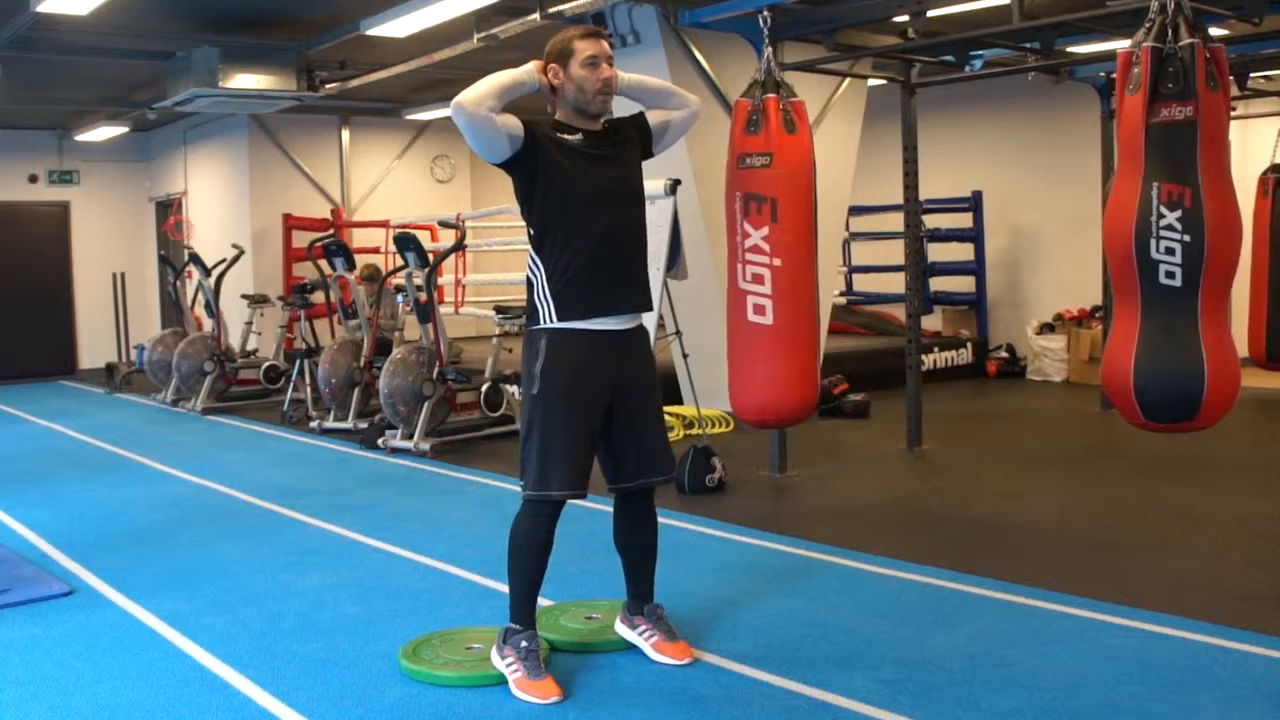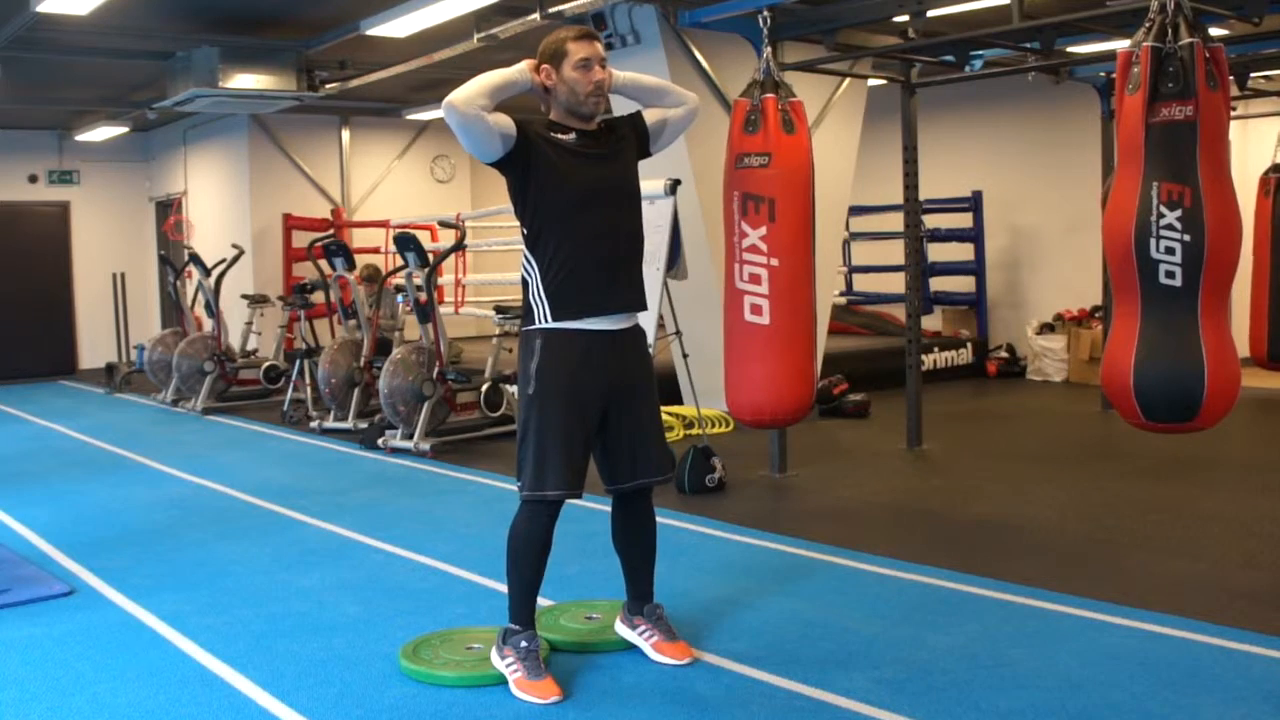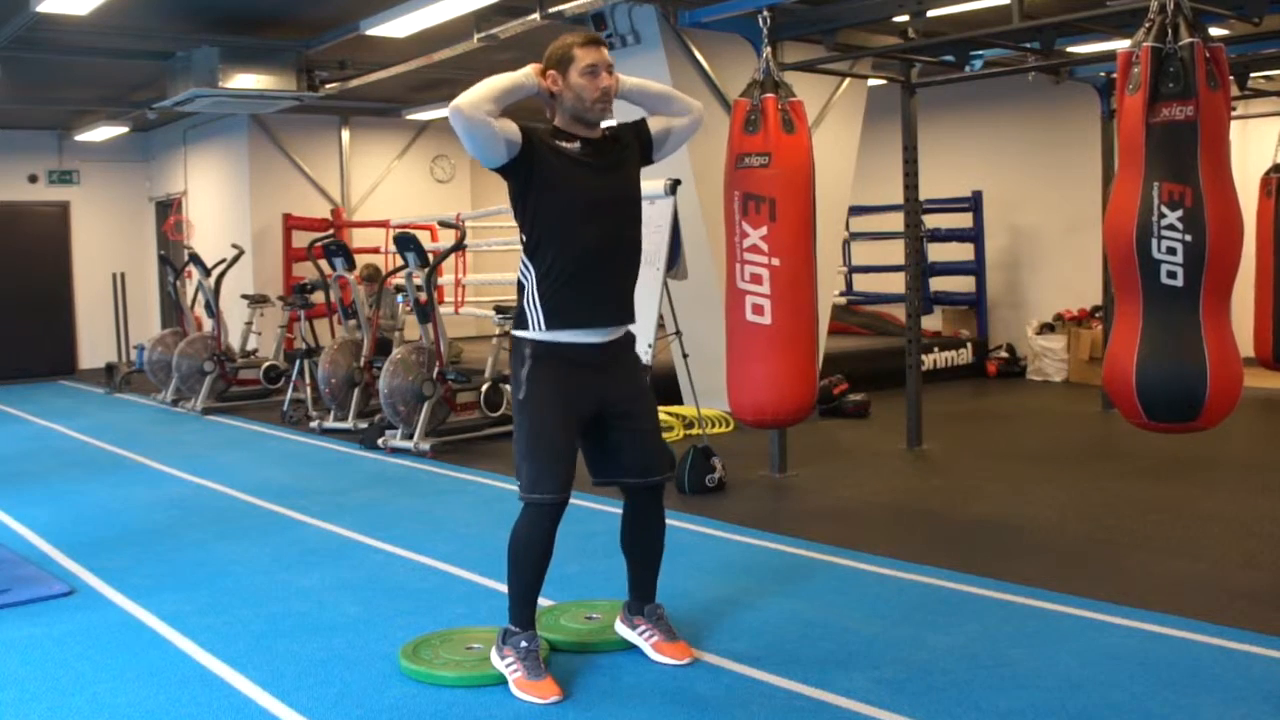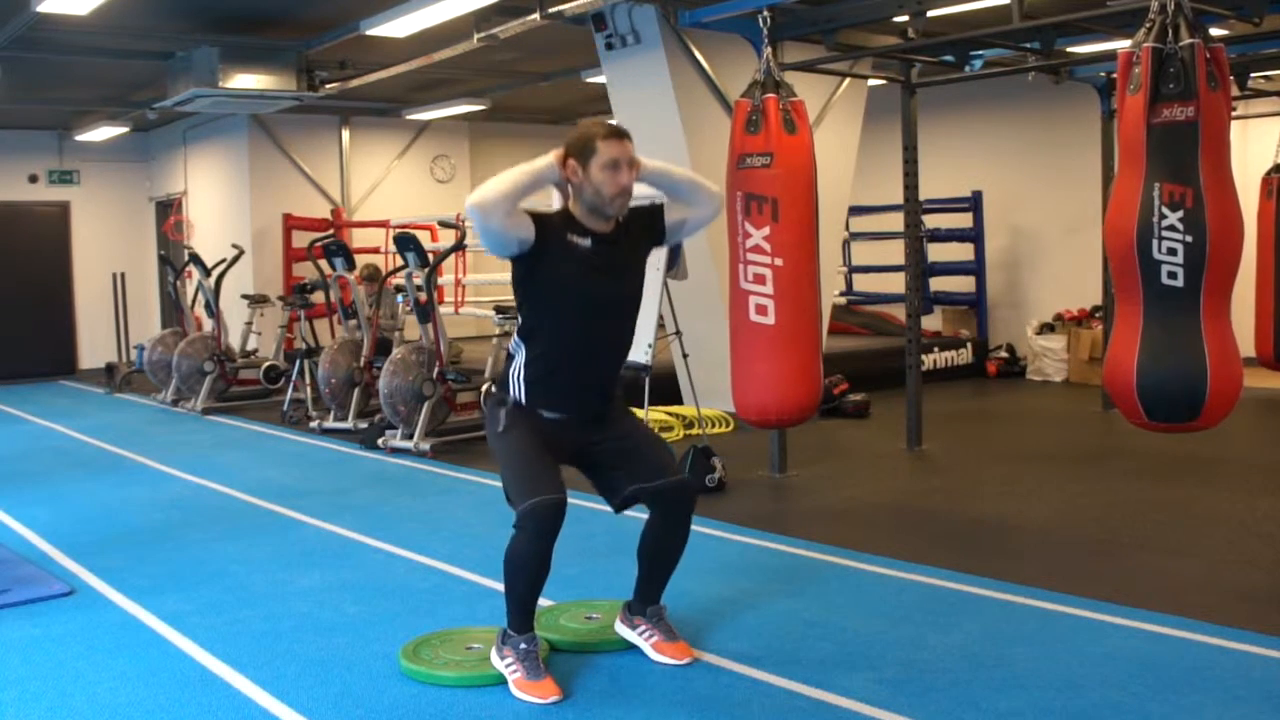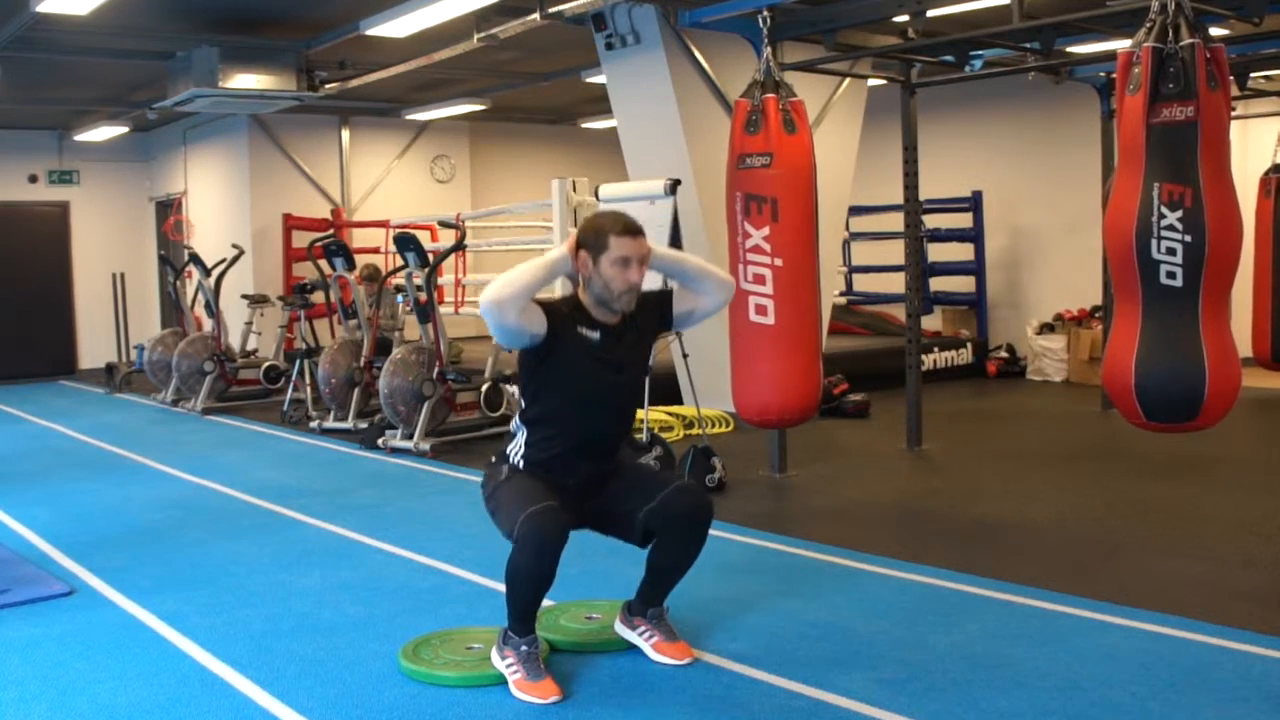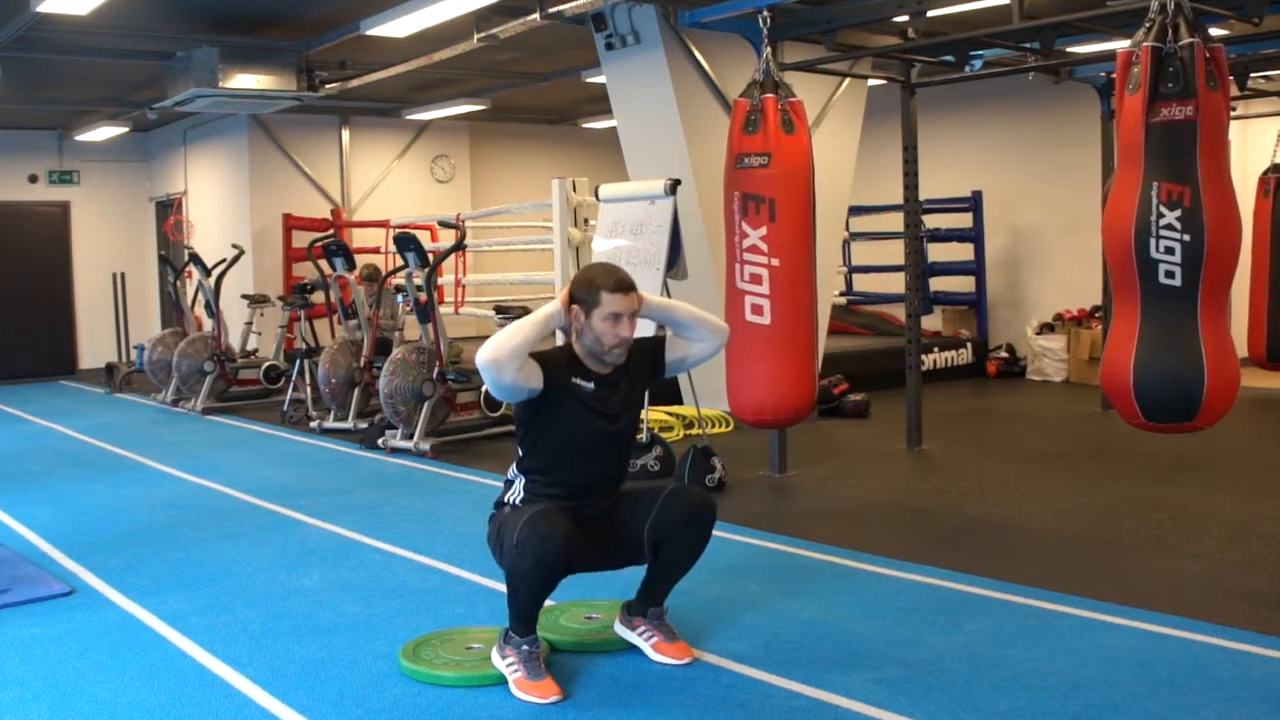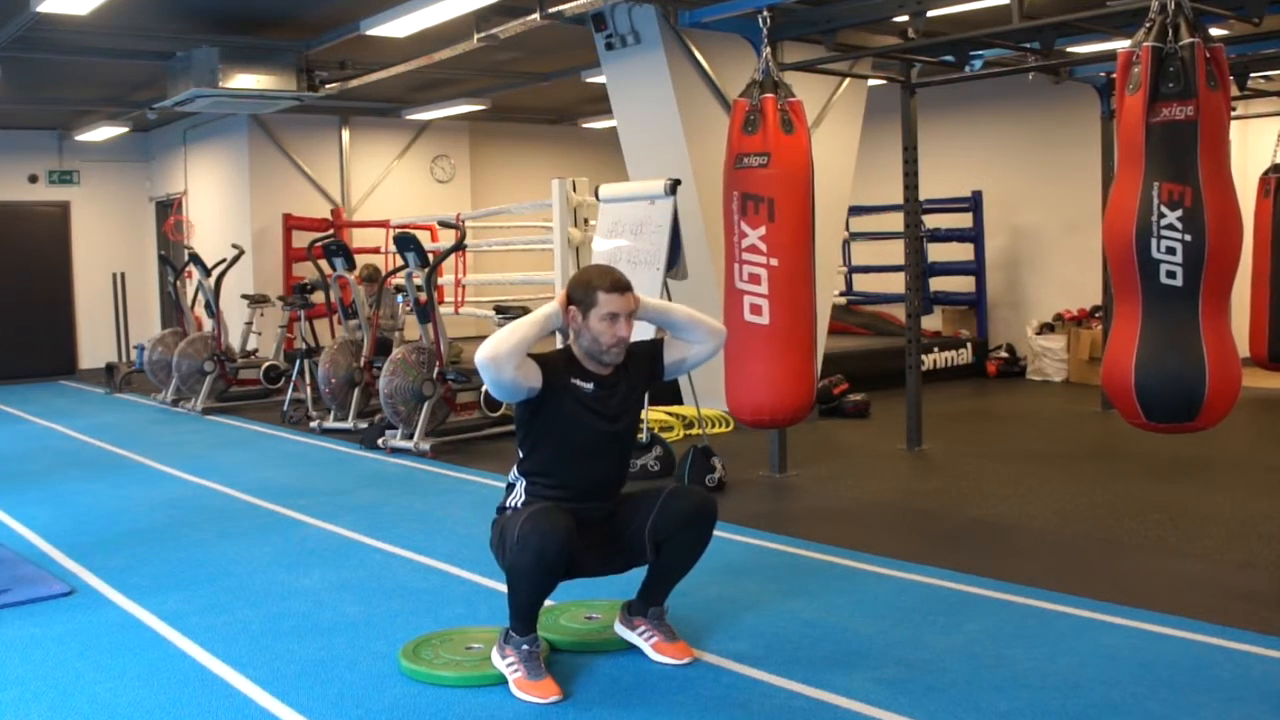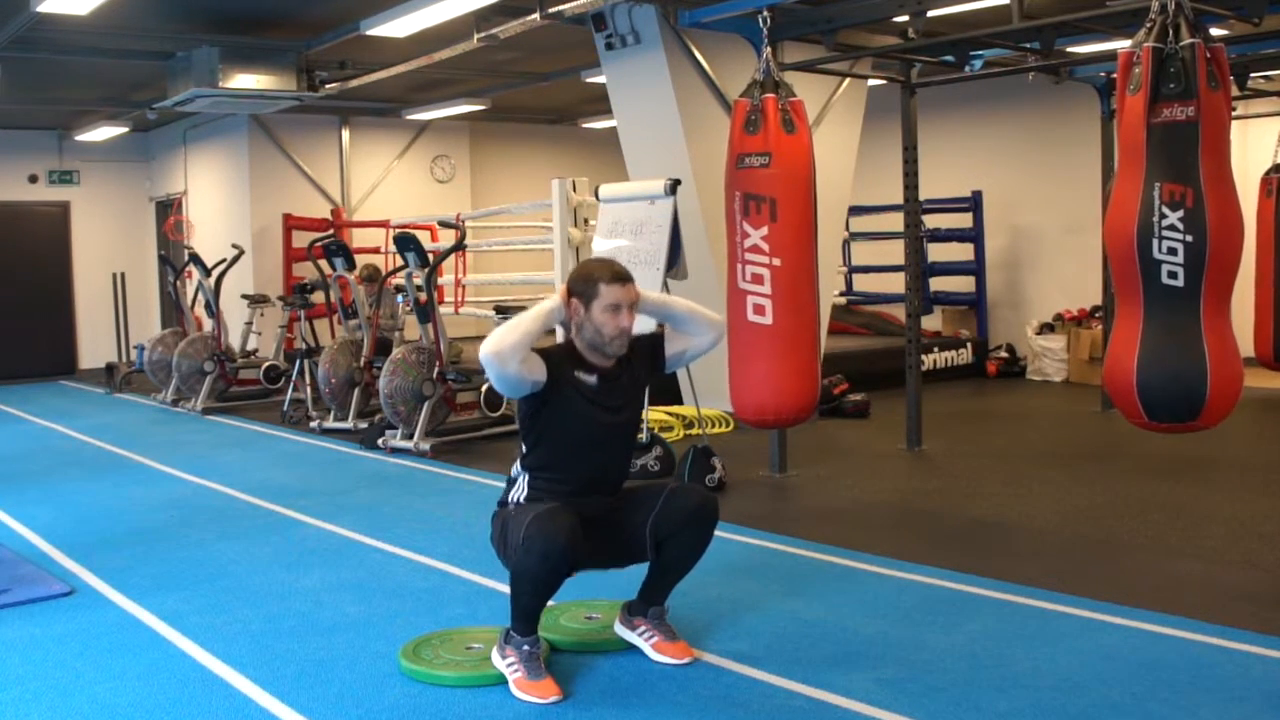
dt=0.5s
person 1, frame 1
left shoulder: (627, 136)
right shoulder: (534, 142)
left elbow: (688, 105)
right elbow: (468, 109)
left wrist: (622, 82)
right wrist: (528, 75)
left hip: (628, 338)
right hip: (564, 342)
left knee: (639, 482)
right knee: (546, 493)
left ankle: (640, 611)
right ankle: (516, 638)
person 1, frame 2
left shoulder: (622, 136)
right shoulder: (526, 143)
left elbow: (687, 102)
right elbow: (459, 108)
left wrist: (618, 80)
right wrist: (520, 74)
left hip: (625, 338)
right hip: (559, 342)
left knee: (636, 483)
right knee: (544, 493)
left ankle: (640, 611)
right ankle: (517, 639)
person 1, frame 3
left shoulder: (624, 145)
right shoulder: (531, 148)
left elbow: (692, 113)
right elbow: (465, 112)
left wrist: (624, 86)
right wrist: (525, 78)
left hip: (615, 349)
right hip: (548, 354)
left knee: (648, 480)
right knee: (547, 497)
left ankle: (641, 612)
right ankle: (516, 639)
person 1, frame 4
left shoulder: (638, 228)
right shoulder: (542, 235)
left elbow: (710, 200)
right elbow: (482, 208)
left wrist: (645, 167)
right wrist: (546, 167)
left hip: (600, 410)
right hip: (528, 411)
left knee: (674, 492)
right knee: (542, 511)
left ankle: (642, 613)
right ankle: (515, 641)
person 1, frame 5
left shoulder: (646, 314)
right shoulder: (551, 323)
left elbow: (720, 289)
right elbow: (494, 305)
left wrist: (656, 254)
right wrist: (558, 257)
left hip: (604, 475)
right hip: (527, 477)
left knee: (690, 507)
right knee: (543, 529)
left ankle: (643, 614)
right ankle: (516, 643)
person 1, frame 6
left shoulder: (639, 361)
right shoulder: (547, 373)
left elbow: (714, 335)
right elbow: (491, 362)
left wrist: (646, 304)
right wrist: (552, 312)
left hip: (605, 516)
right hip: (529, 518)
left knee: (693, 509)
right knee: (546, 537)
left ankle: (642, 615)
right ankle: (517, 643)
person 1, frame 7
left shoulder: (637, 363)
right shoulder: (546, 374)
left elbow: (711, 337)
right elbow: (490, 360)
left wrist: (644, 306)
right wrist: (549, 313)
left hip: (607, 522)
right hip: (533, 525)
left knee: (694, 508)
right knee: (547, 532)
left ankle: (642, 615)
right ankle: (517, 643)
person 1, frame 8
left shoulder: (639, 357)
right shoulder: (548, 369)
left elbow: (711, 329)
right elbow: (495, 355)
left wrist: (644, 300)
right wrist: (551, 308)
left hip: (607, 515)
right hip: (533, 517)
left knee: (696, 507)
right knee: (553, 534)
left ankle: (643, 615)
right ankle: (518, 643)
